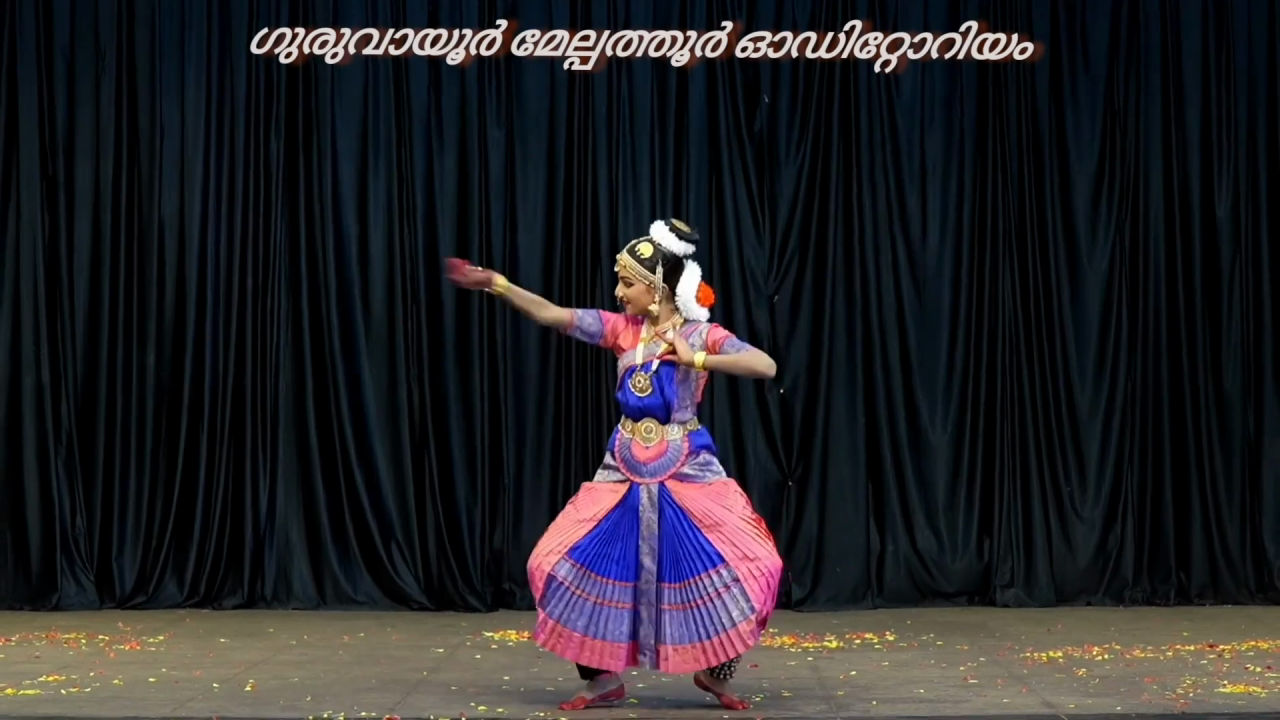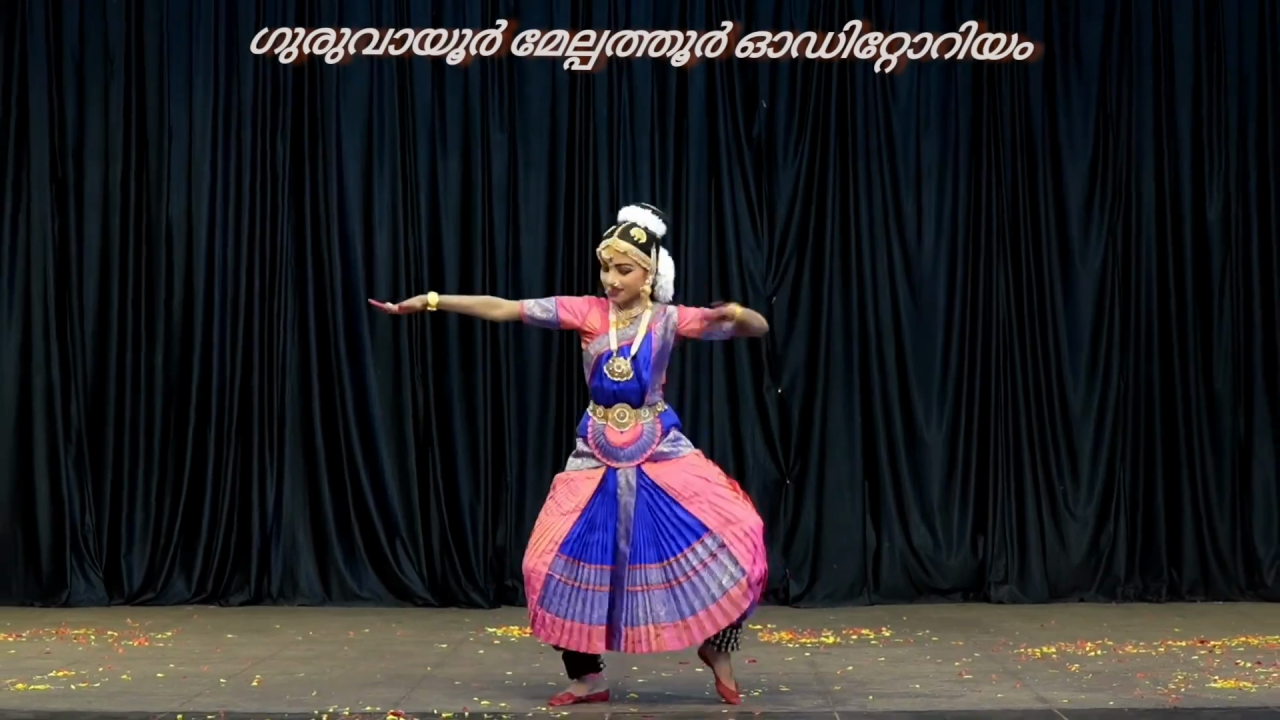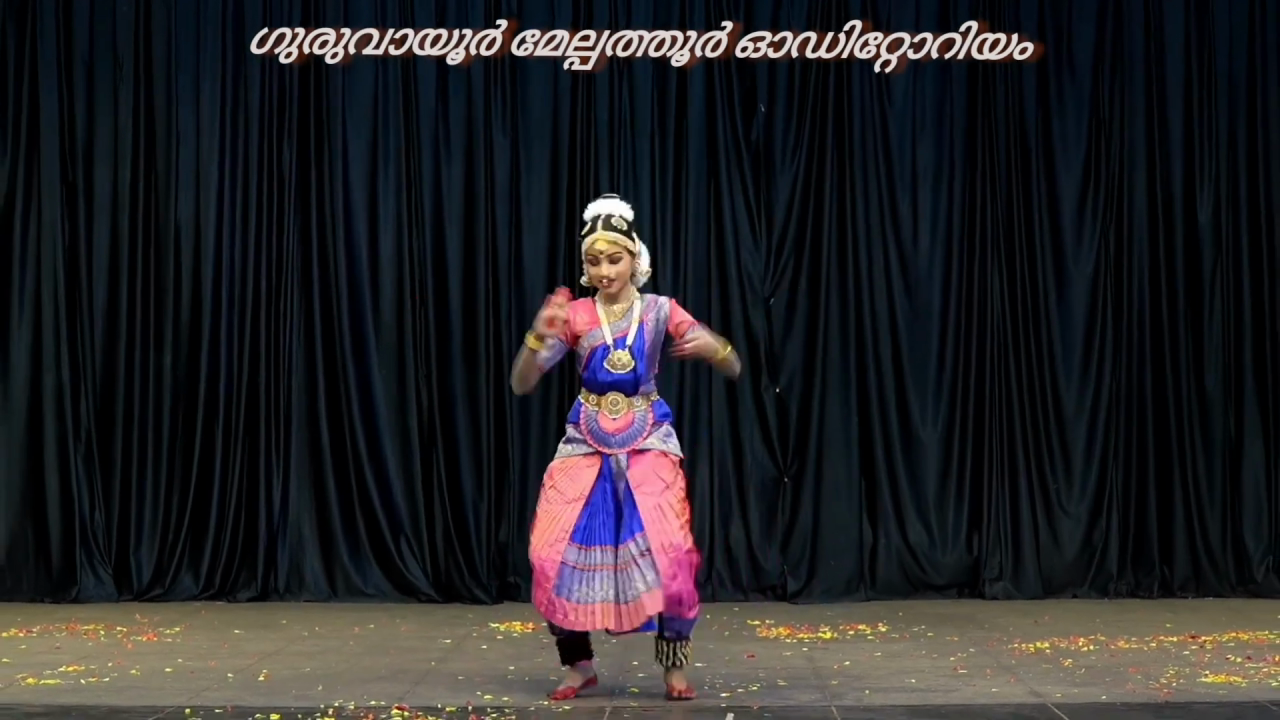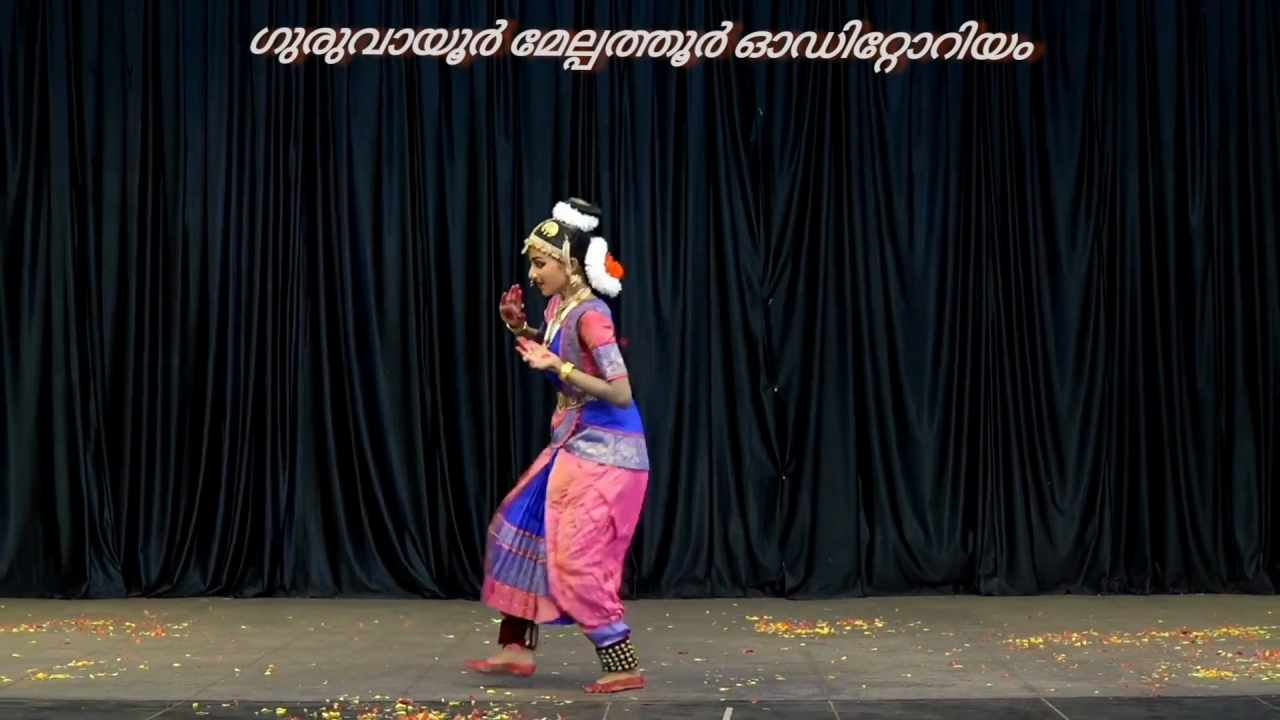
dt=0.4s
person 1, frame 1
left shoulder: (704, 336)
right shoulder: (618, 329)
left elbow: (766, 367)
right elbow: (551, 312)
left wrist: (694, 359)
right wrist: (495, 283)
left hip: (687, 474)
right hip: (623, 473)
left knee: (746, 567)
right knee: (561, 563)
left ankle: (715, 674)
right ankle: (602, 676)
person 1, frame 2
left shoulder: (672, 319)
right shoulder: (586, 312)
left elbow: (759, 327)
right elbow: (501, 308)
left wrist: (738, 314)
right wrist: (429, 300)
left hip: (661, 454)
right hip: (596, 458)
left knee: (733, 537)
right knee: (556, 561)
left ankle: (718, 651)
right ankle: (588, 678)
person 1, frame 3
left shoulder: (661, 310)
right shoulder: (573, 314)
left elbow: (732, 368)
right elbow: (521, 384)
left wrist: (713, 348)
right wrist: (539, 338)
left hip: (647, 442)
right hip: (587, 446)
left knee: (666, 547)
right knee: (557, 550)
left ankle: (673, 662)
right ankle: (578, 665)
person 1, frame 4
left shoulder: (592, 316)
right shoulder: (558, 307)
left elbow: (621, 393)
right elbow: (545, 349)
left wrist: (559, 367)
right wrist: (518, 326)
left hip: (604, 448)
right hip: (573, 445)
left knee: (574, 558)
right knee: (520, 529)
left ankle: (623, 666)
right ankle: (516, 647)
